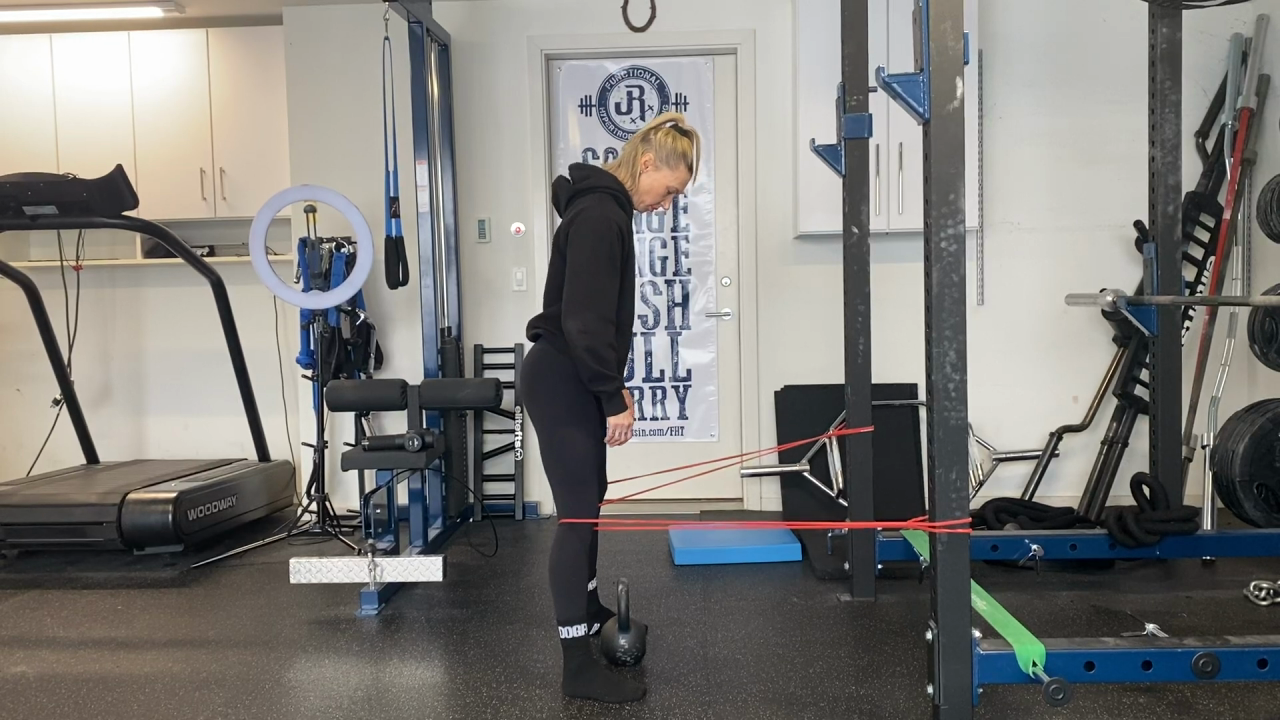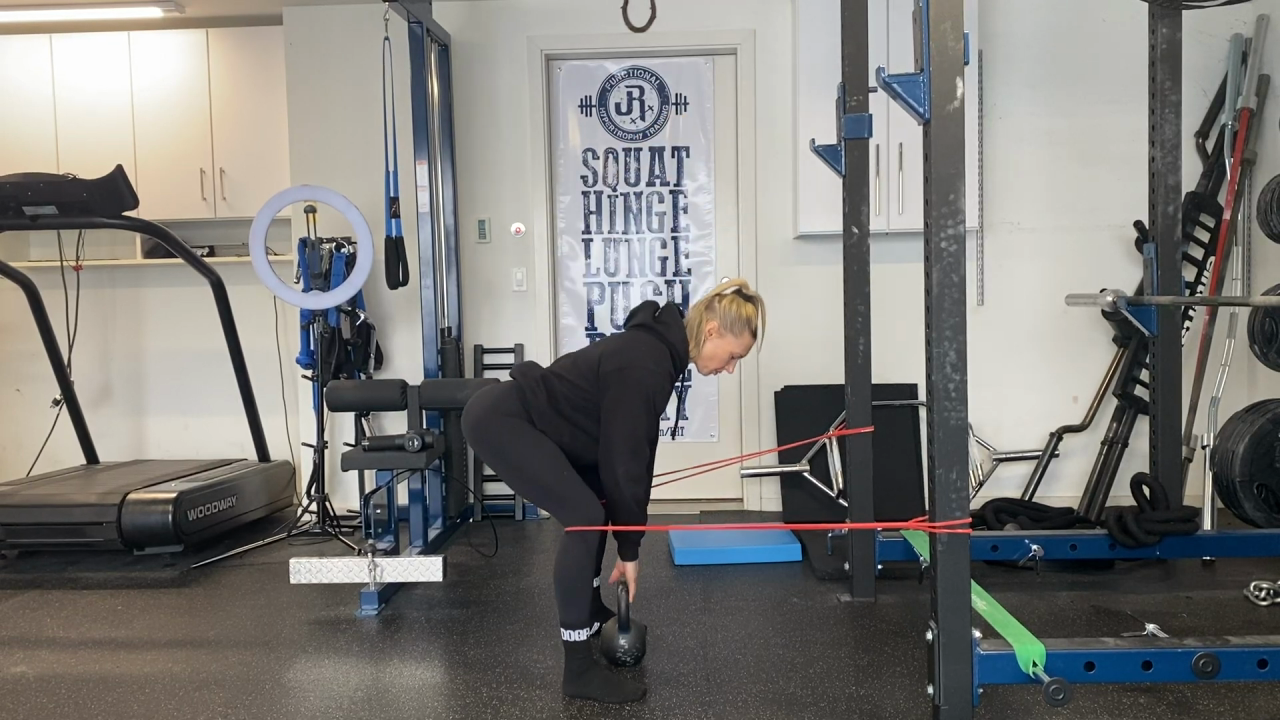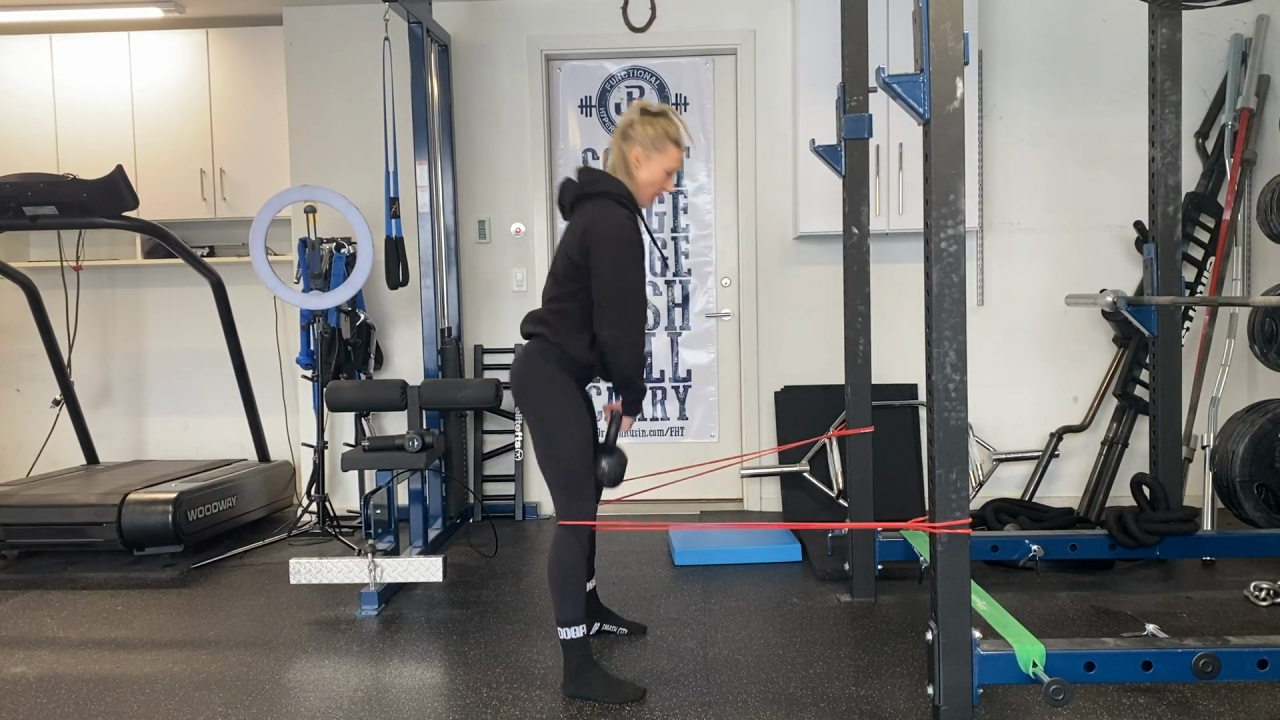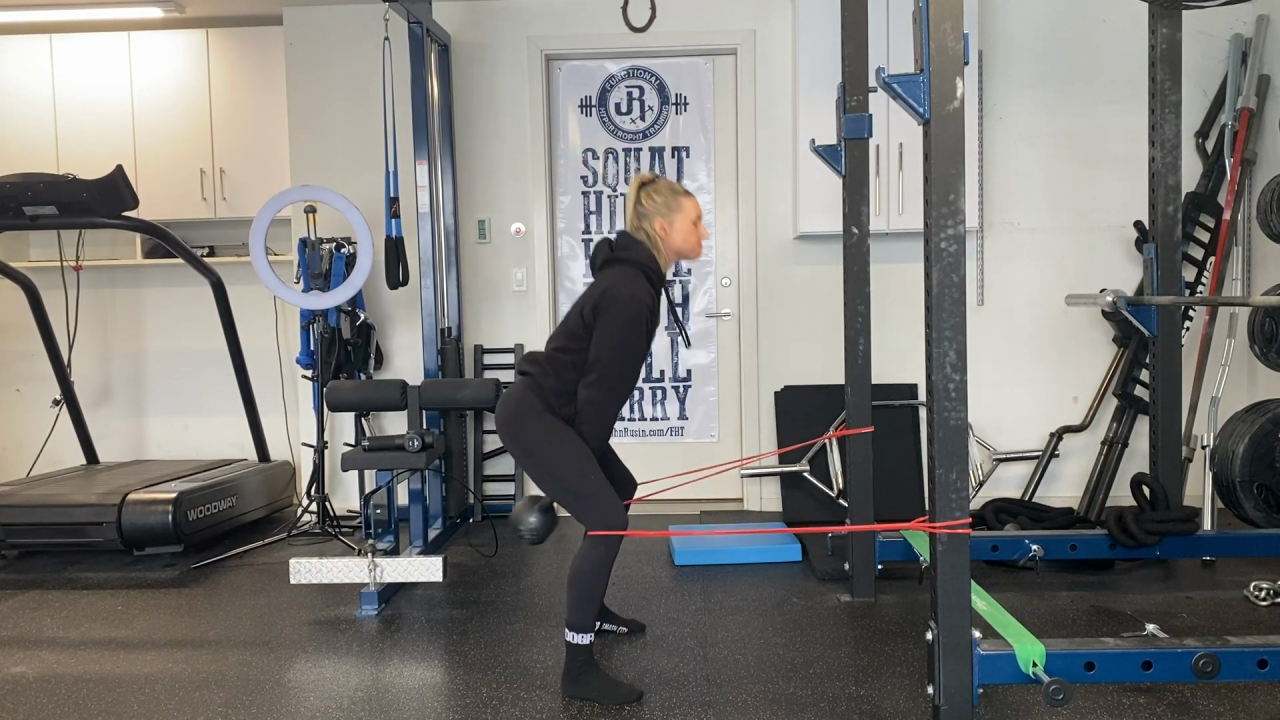
dt=1s
person 1, frame 1
left shoulder: (604, 208)
right shoulder: (598, 215)
right elbow: (585, 320)
left wrist: (613, 385)
right wrist: (611, 398)
left hip: (571, 378)
right hip: (561, 381)
left knee: (589, 501)
right knee: (578, 512)
left ankle: (591, 614)
right ankle: (579, 666)
person 1, frame 2
left shoulder: (658, 350)
right shoulder: (644, 366)
left elbow: (636, 453)
right elbow: (622, 462)
left wrist: (630, 536)
right wrist: (630, 551)
left hip: (523, 417)
right hip: (500, 421)
left knee: (599, 500)
right knee: (583, 516)
left ankle: (591, 613)
right ankle: (579, 667)
person 1, frame 3
left shoulder: (605, 212)
right shoulder: (610, 222)
left elbow: (610, 318)
right elbow: (619, 325)
left wrist: (622, 391)
right wrist: (632, 397)
left hip: (560, 374)
right hip: (551, 379)
left knee: (585, 501)
right knee: (577, 511)
left ankle: (588, 608)
right ankle: (577, 667)
person 1, frame 4
left shoulder: (636, 278)
right shoulder: (630, 292)
left elbow: (599, 382)
right elbow: (602, 389)
left wrist: (593, 466)
right wrist: (585, 468)
left hip: (551, 408)
right hip: (533, 414)
left knee: (619, 492)
right knee: (605, 519)
left ankle: (591, 609)
right ankle: (578, 667)
